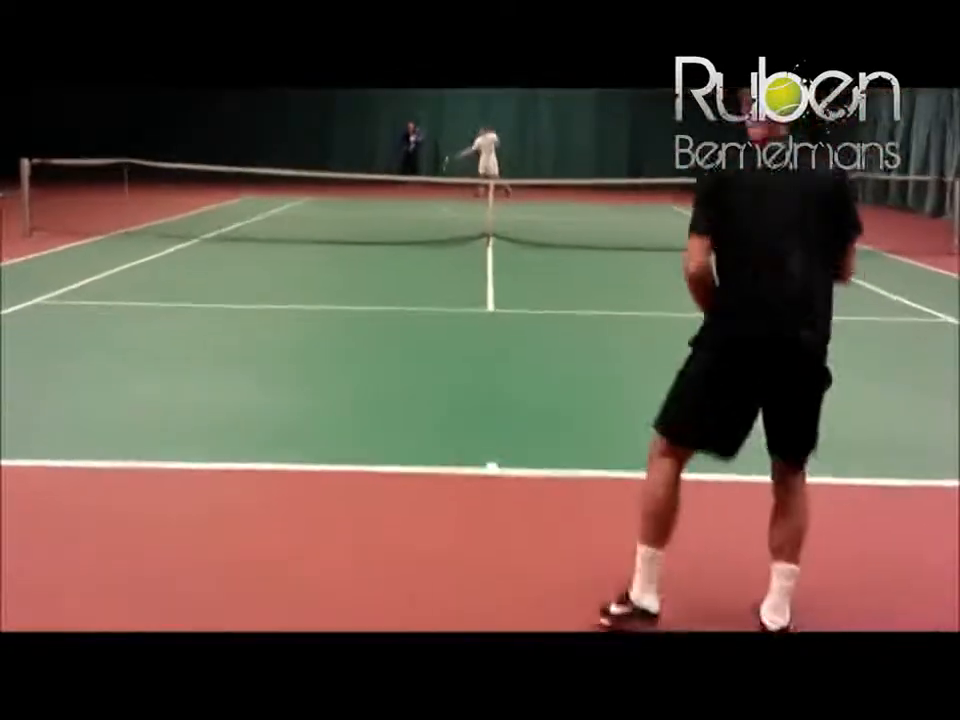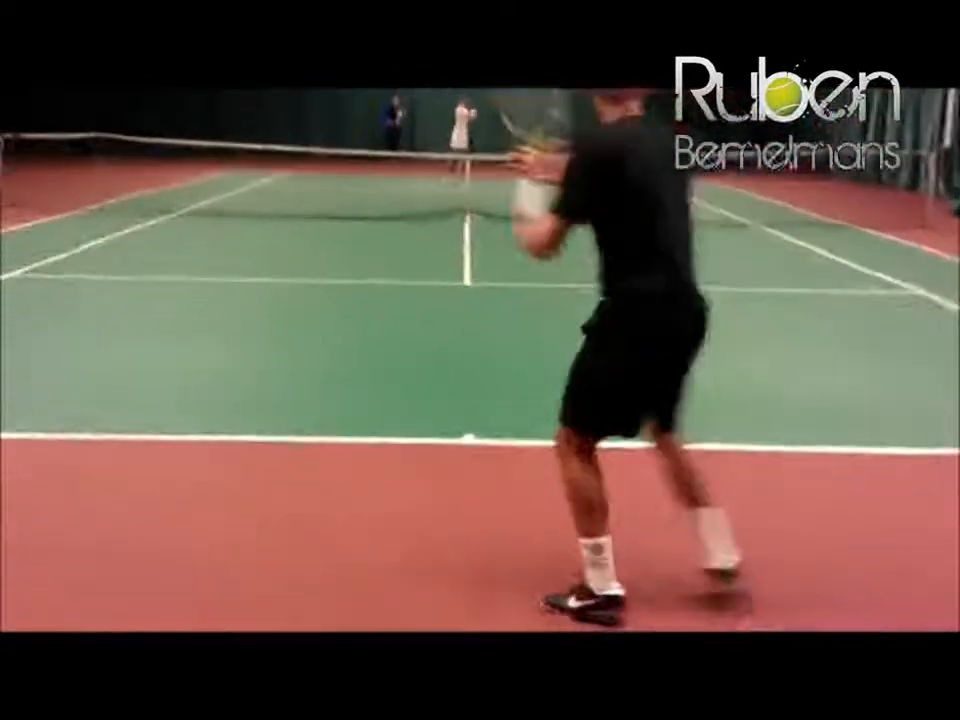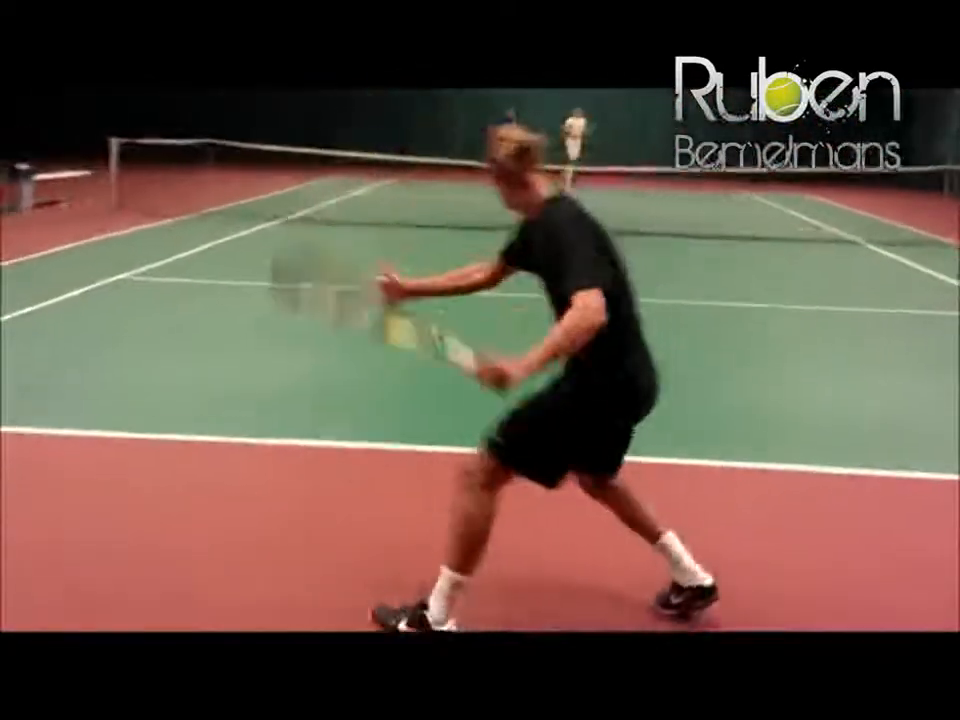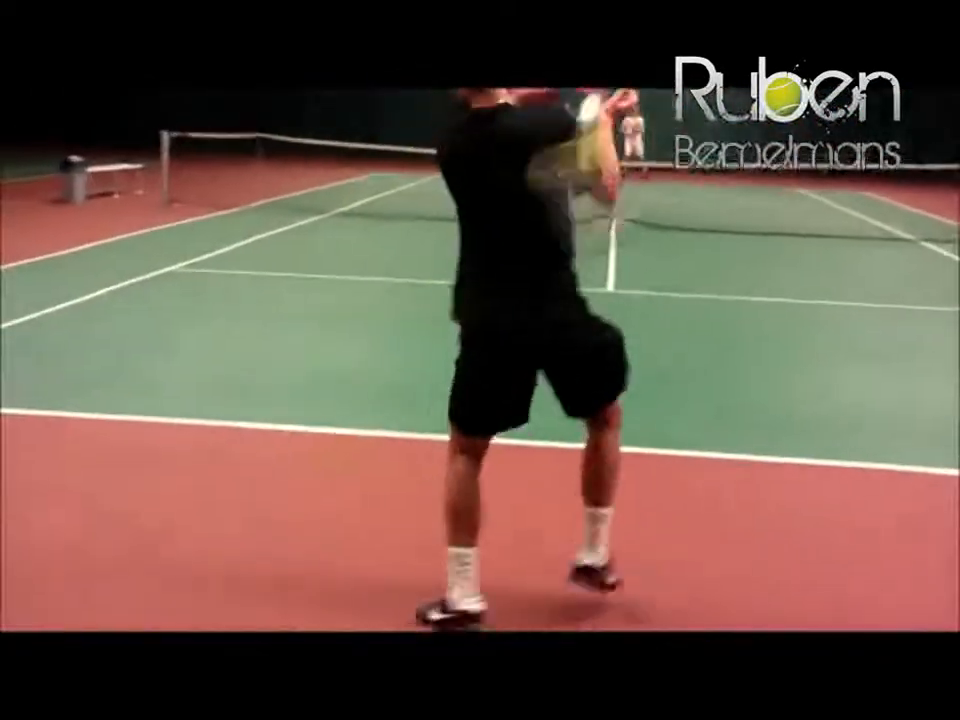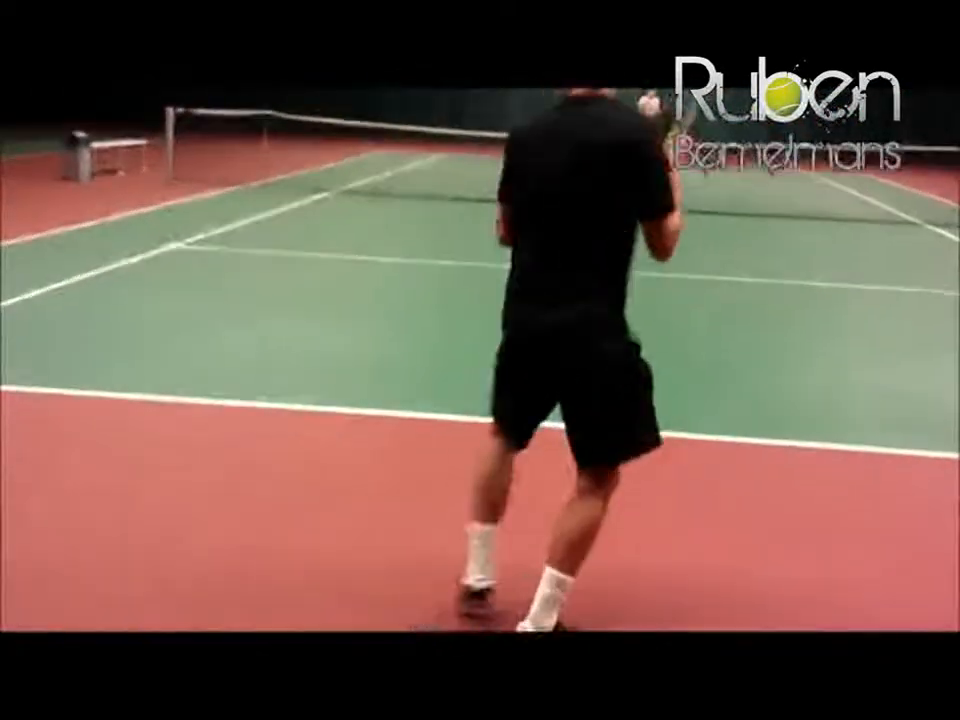
dt=0.5s
person 1, frame 1
left shoulder: (722, 173)
right shoulder: (830, 177)
left elbow: (697, 267)
right elbow: (843, 269)
left hip: (733, 336)
right hip: (803, 346)
left knee: (667, 455)
right knee: (790, 476)
left ankle: (643, 597)
right ankle: (776, 614)
person 1, frame 2
left shoulder: (598, 147)
right shoulder: (670, 141)
left elbow: (545, 244)
left wrist: (526, 229)
right wrist: (565, 174)
left hip: (636, 317)
right hip: (685, 312)
left knee: (574, 445)
right knee: (663, 430)
left ankle: (602, 589)
right ankle: (721, 556)
person 1, frame 3
left shoulder: (560, 228)
right shoulder: (540, 224)
left elbow: (590, 314)
right elbow: (487, 274)
left wrist: (524, 364)
right wrist: (413, 288)
left hip: (603, 380)
right hip: (625, 377)
left knee: (478, 477)
right knee: (597, 479)
left ankle: (436, 615)
right ankle: (692, 579)
person 1, frame 4
left shoulder: (454, 142)
right shoulder: (549, 124)
right elbow: (605, 190)
right wrist: (604, 123)
left hip: (487, 320)
right hip: (556, 312)
left knee: (464, 451)
right knee: (605, 418)
left ankle: (461, 600)
right ankle: (594, 556)
person 1, frame 5
left shoulder: (524, 138)
right shoulder: (638, 135)
left elbow: (506, 232)
right elbow: (663, 244)
right wrist: (672, 181)
left hip: (524, 321)
right hip: (591, 327)
left knee: (505, 439)
right knee: (598, 479)
left ankle: (477, 578)
right ankle: (538, 621)
